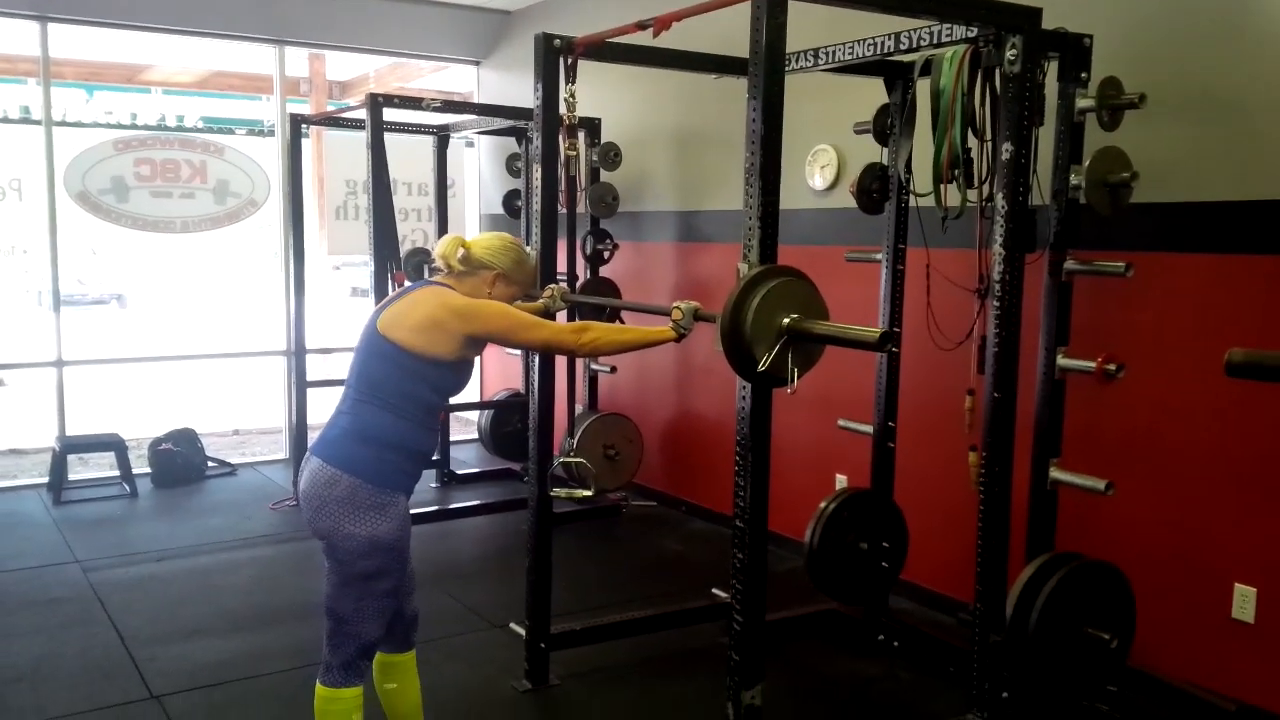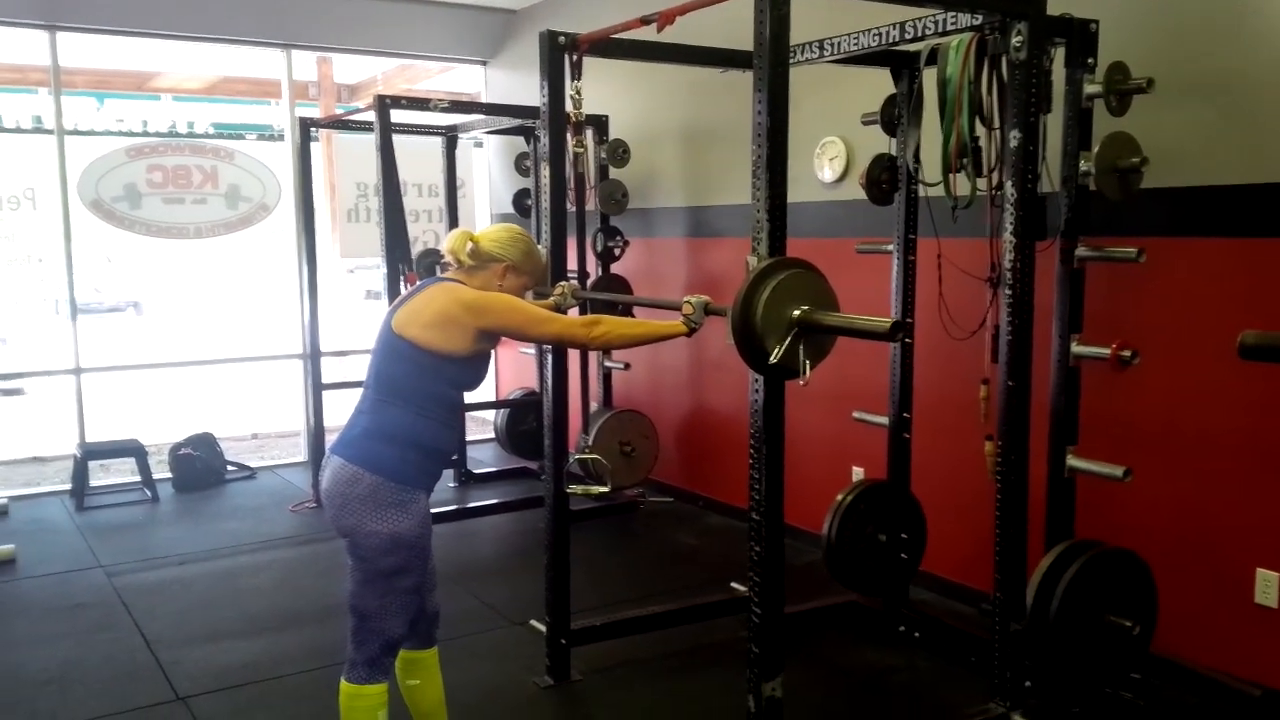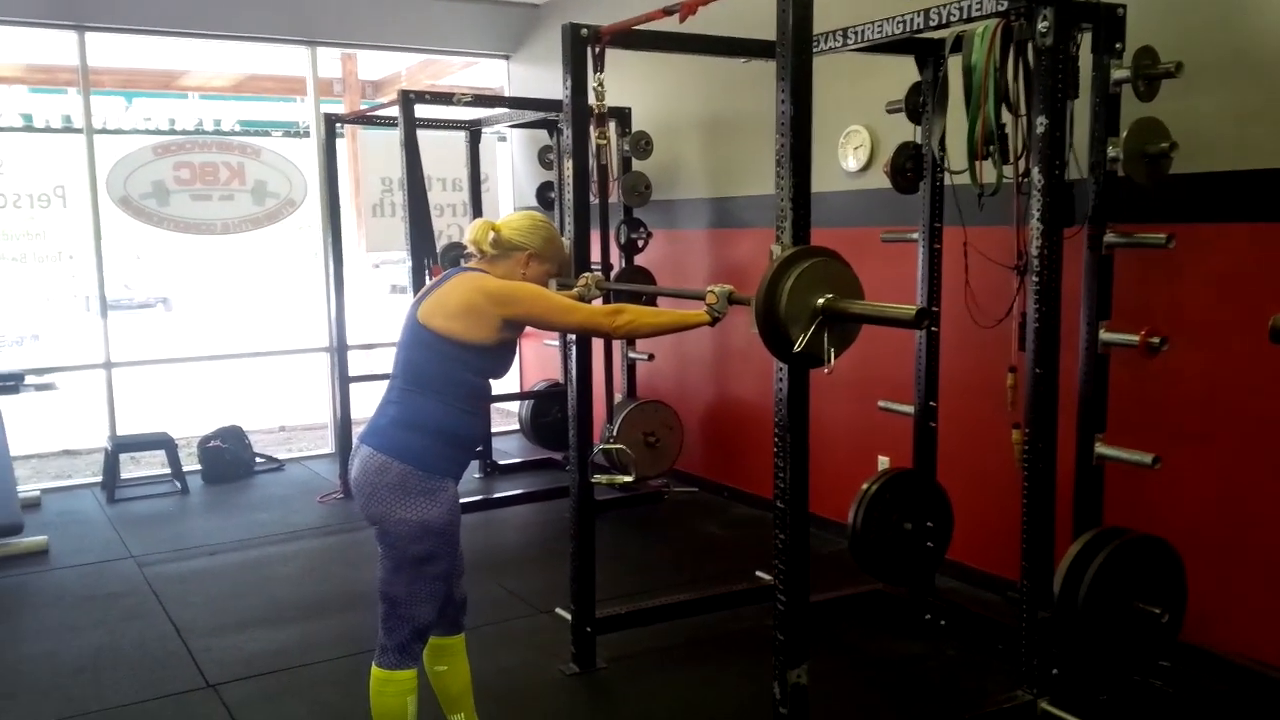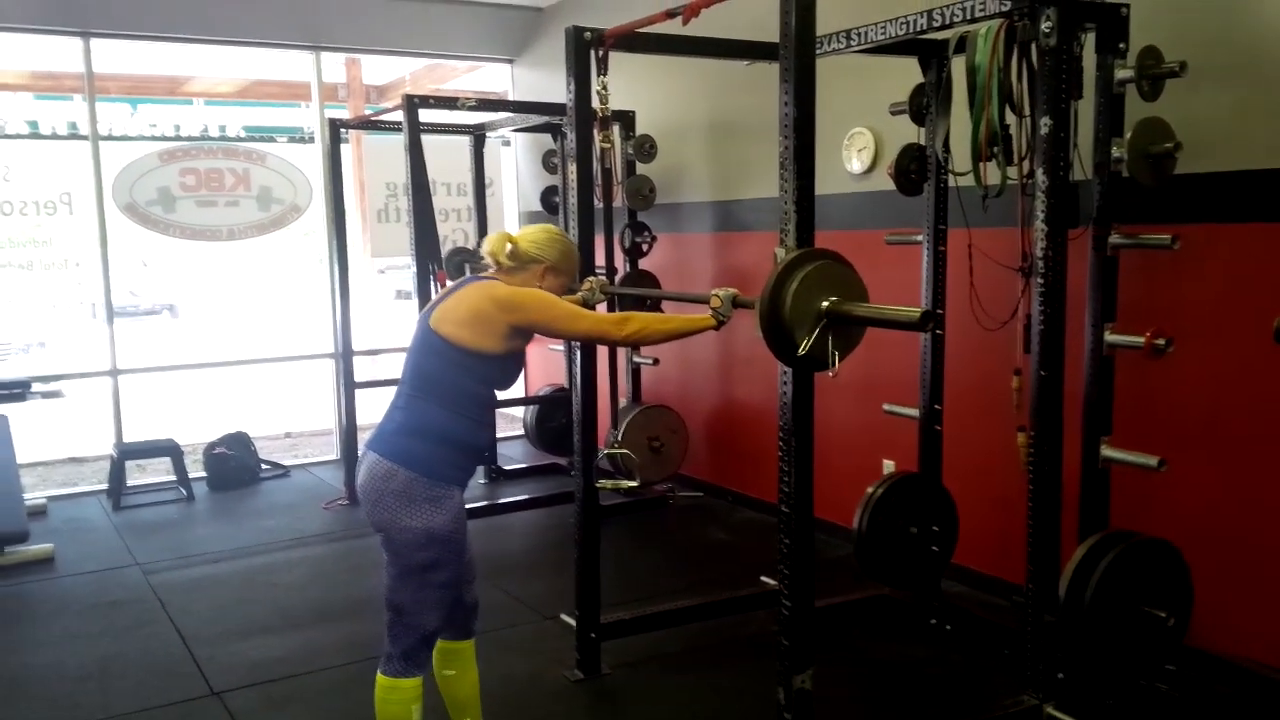
dt=0.4s
person 1, frame 1
left shoulder: (425, 298)
right shoulder: (453, 310)
right elbow: (576, 339)
left wrist: (543, 307)
right wrist: (670, 331)
left hip: (345, 475)
right hip: (359, 489)
left knee: (397, 627)
right knee: (353, 648)
person 1, frame 2
left shoulder: (438, 295)
right shoulder: (466, 305)
right elbow: (588, 333)
left wrist: (553, 304)
right wrist: (682, 325)
left hip: (369, 475)
right hip: (380, 487)
left knee: (420, 625)
right knee: (376, 646)
person 1, frame 3
left shoulder: (463, 284)
right shoulder: (490, 294)
right elbow: (611, 322)
left wrist: (574, 295)
right wrist: (705, 315)
left hip: (400, 464)
right hip: (409, 477)
left knee: (447, 614)
right knee: (405, 634)
person 1, frame 4
left shoulder: (477, 293)
right shoulder: (503, 301)
right elbow: (619, 329)
left wrist: (581, 300)
right wrist: (712, 319)
left hip: (409, 471)
right hip: (415, 483)
left knee: (458, 616)
right knee: (411, 641)
